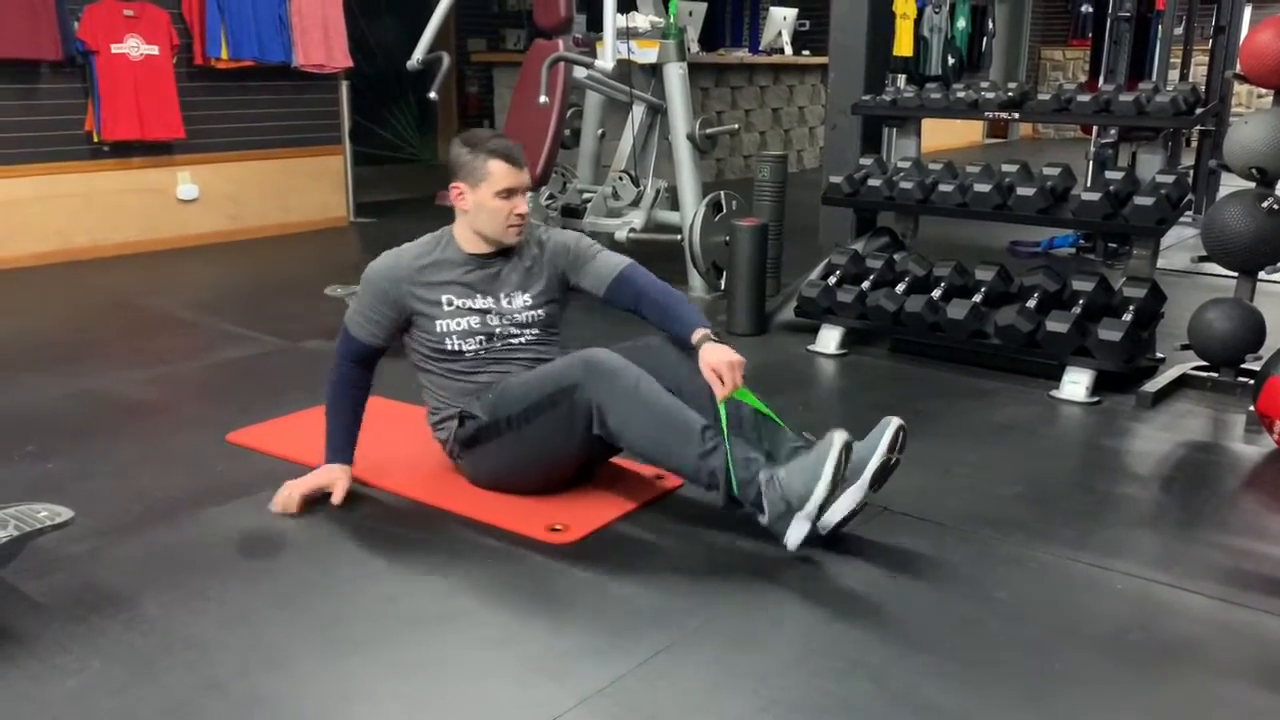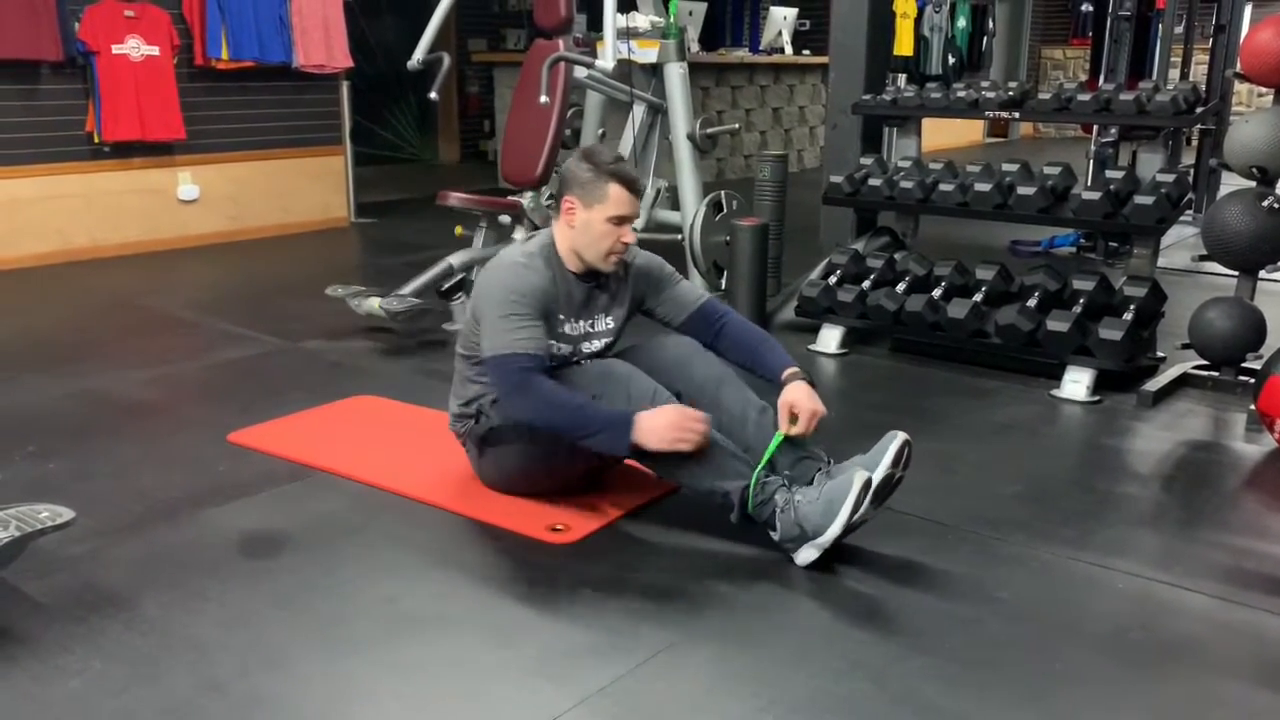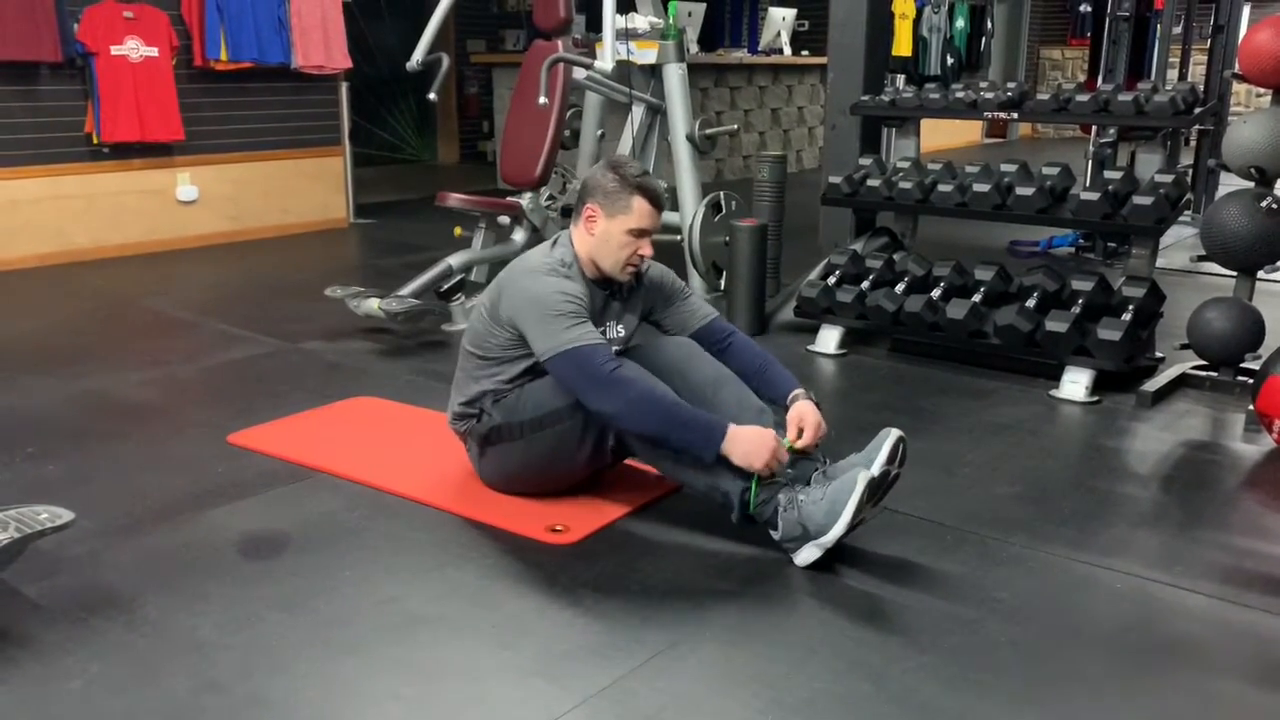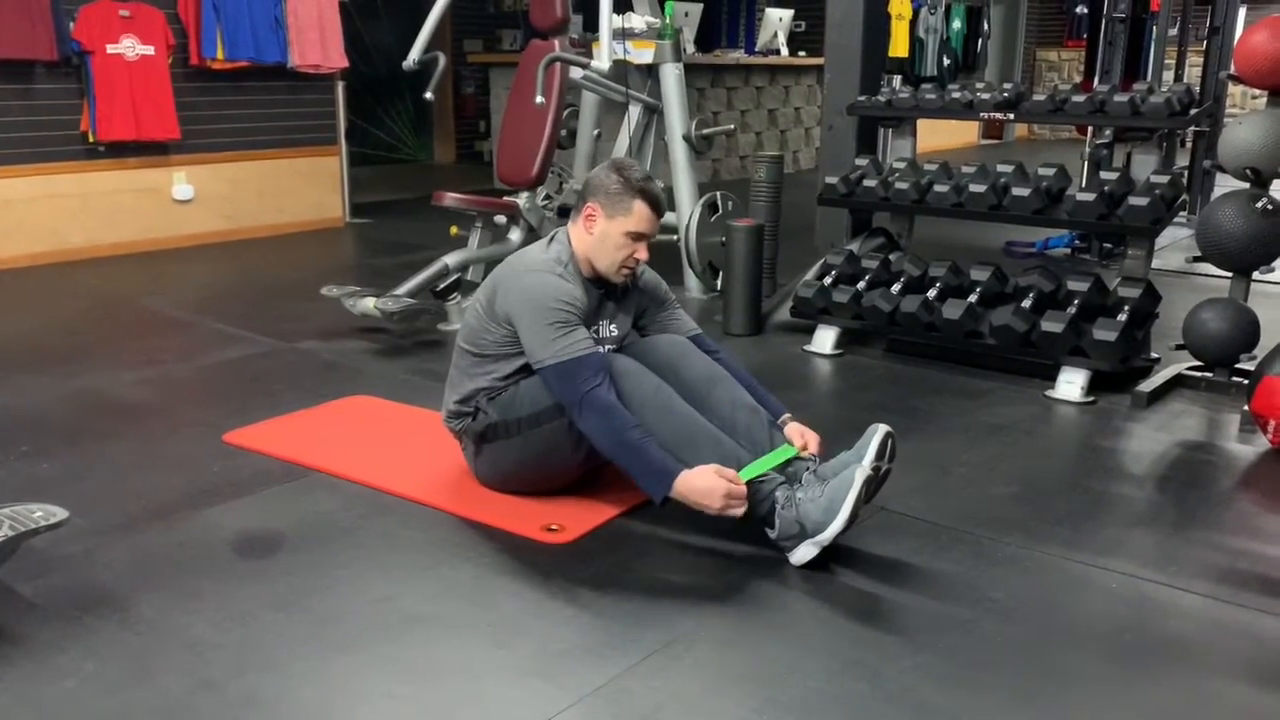
dt=0.4s
person 1, frame 1
left shoulder: (552, 248)
right shoulder: (400, 274)
left elbow: (639, 287)
right elbow: (353, 362)
left wrist: (703, 338)
right wrist: (338, 460)
left hip: (559, 426)
right hip: (486, 440)
left knee: (668, 358)
right knee: (596, 371)
left ankle: (816, 482)
right ankle: (770, 495)
person 1, frame 2
left shoulder: (633, 269)
right shoulder: (516, 278)
left elbow: (716, 323)
right elbow: (522, 394)
left wrist: (790, 377)
right wrist: (634, 427)
left hip: (589, 419)
right hip: (506, 439)
left knee: (678, 356)
right knee: (615, 383)
left ankle: (815, 478)
right ankle: (779, 509)
person 1, frame 3
left shoulder: (642, 277)
right shoulder: (541, 285)
left elbow: (723, 342)
right elbow: (604, 389)
left wrist: (795, 395)
right wrist: (726, 437)
left hip: (578, 427)
right hip: (503, 438)
left knee: (674, 355)
right knee: (623, 393)
left ankle: (809, 476)
right ankle: (785, 512)
person 1, frame 4
left shoulder: (634, 281)
right shoulder: (540, 283)
left elbow: (706, 356)
right elbow: (589, 400)
left wrist: (783, 420)
right wrist: (677, 483)
left hip: (571, 429)
right hip: (499, 437)
left knee: (670, 352)
right knee: (618, 375)
left ankle: (802, 476)
right ankle: (780, 508)
